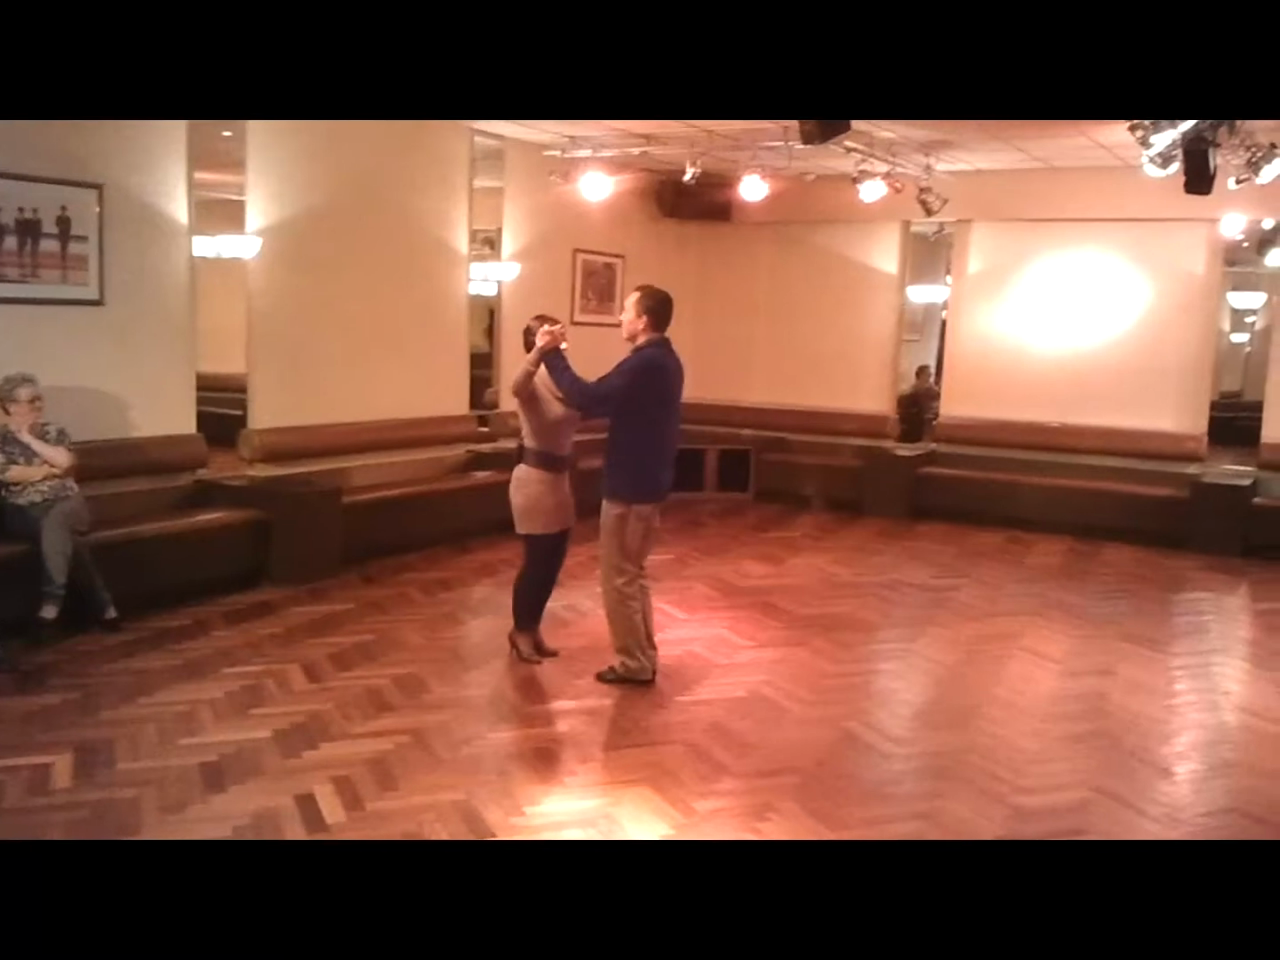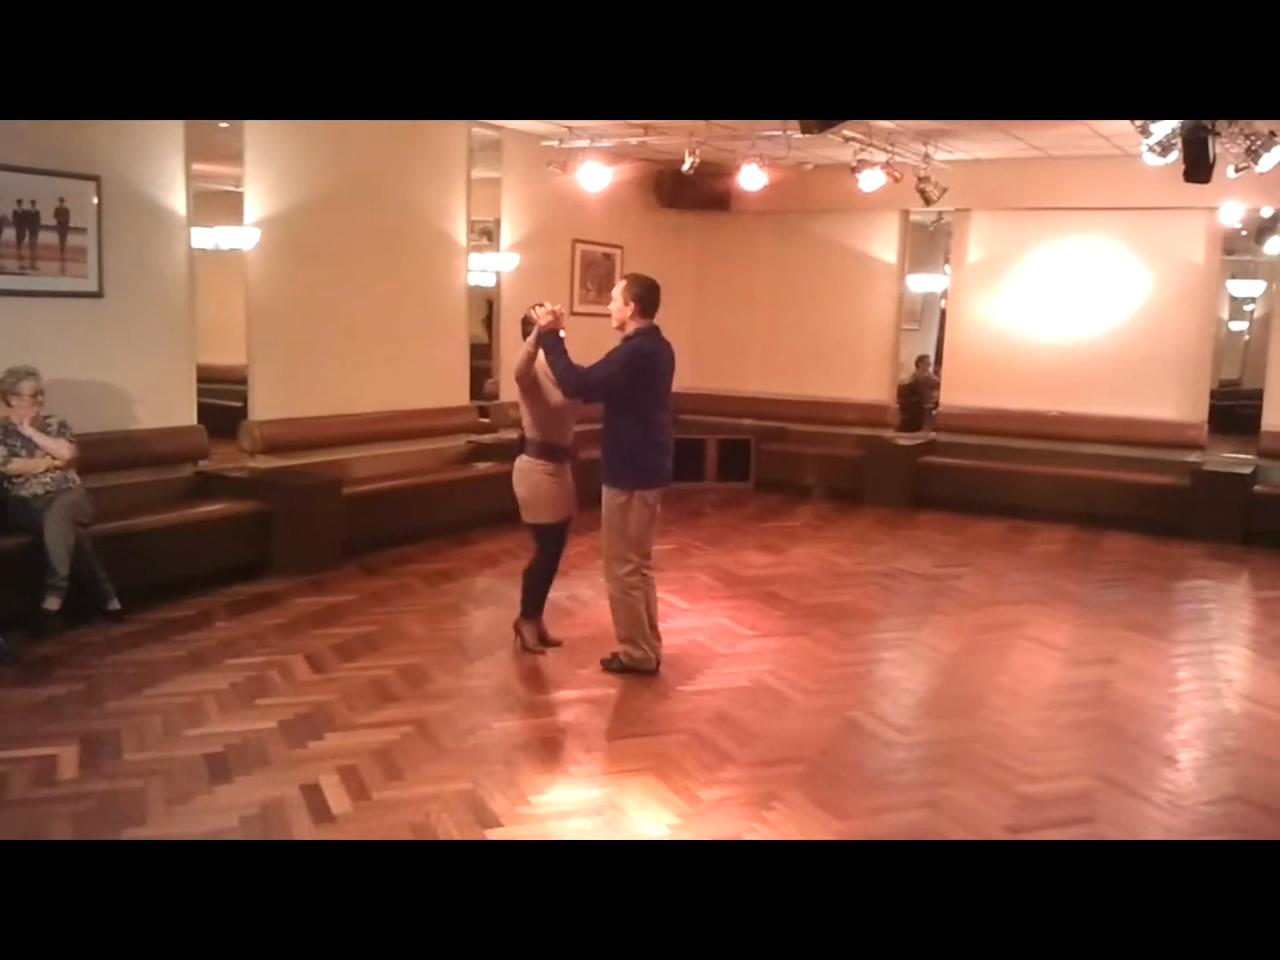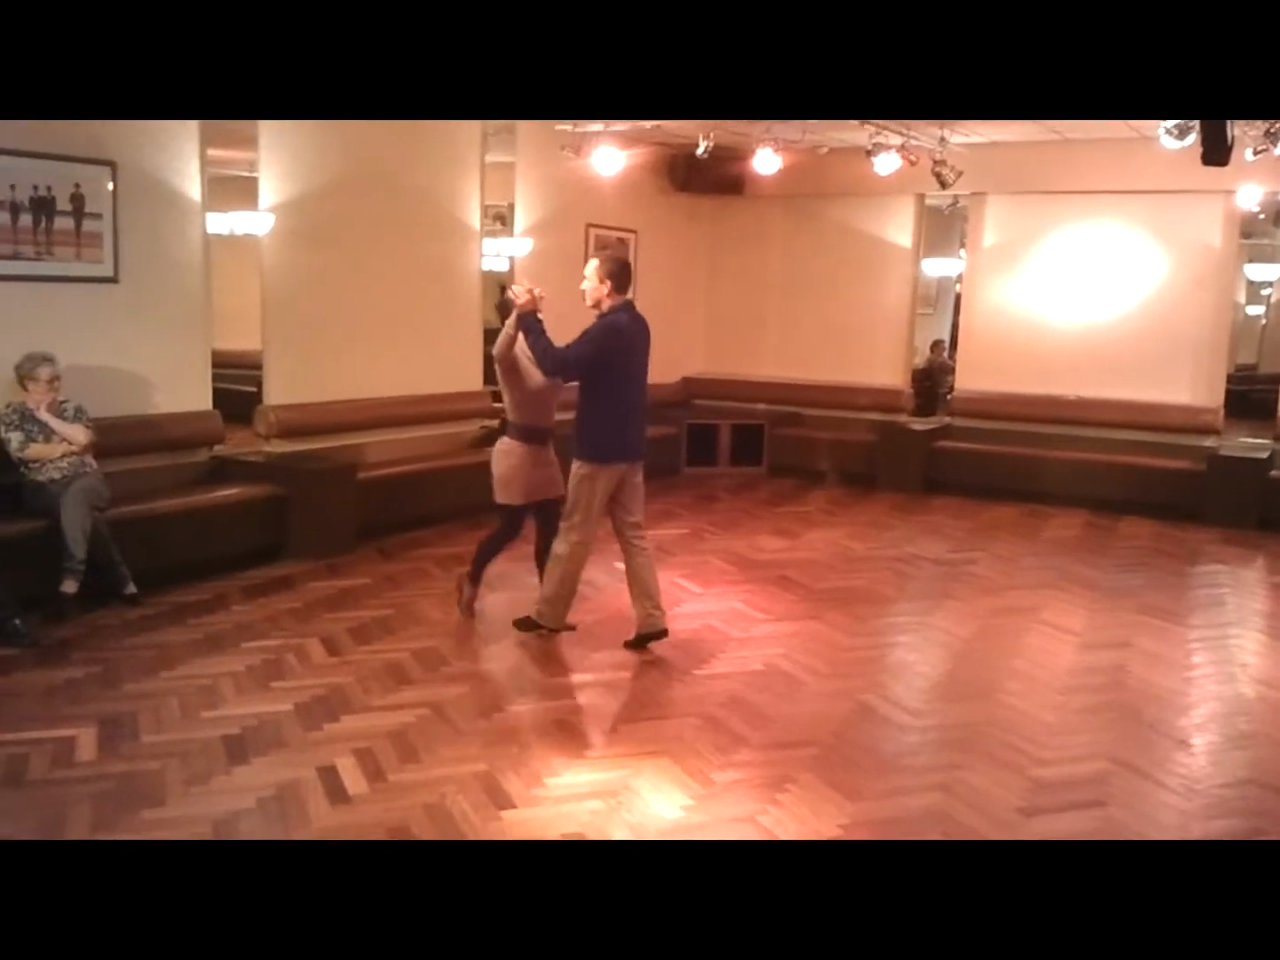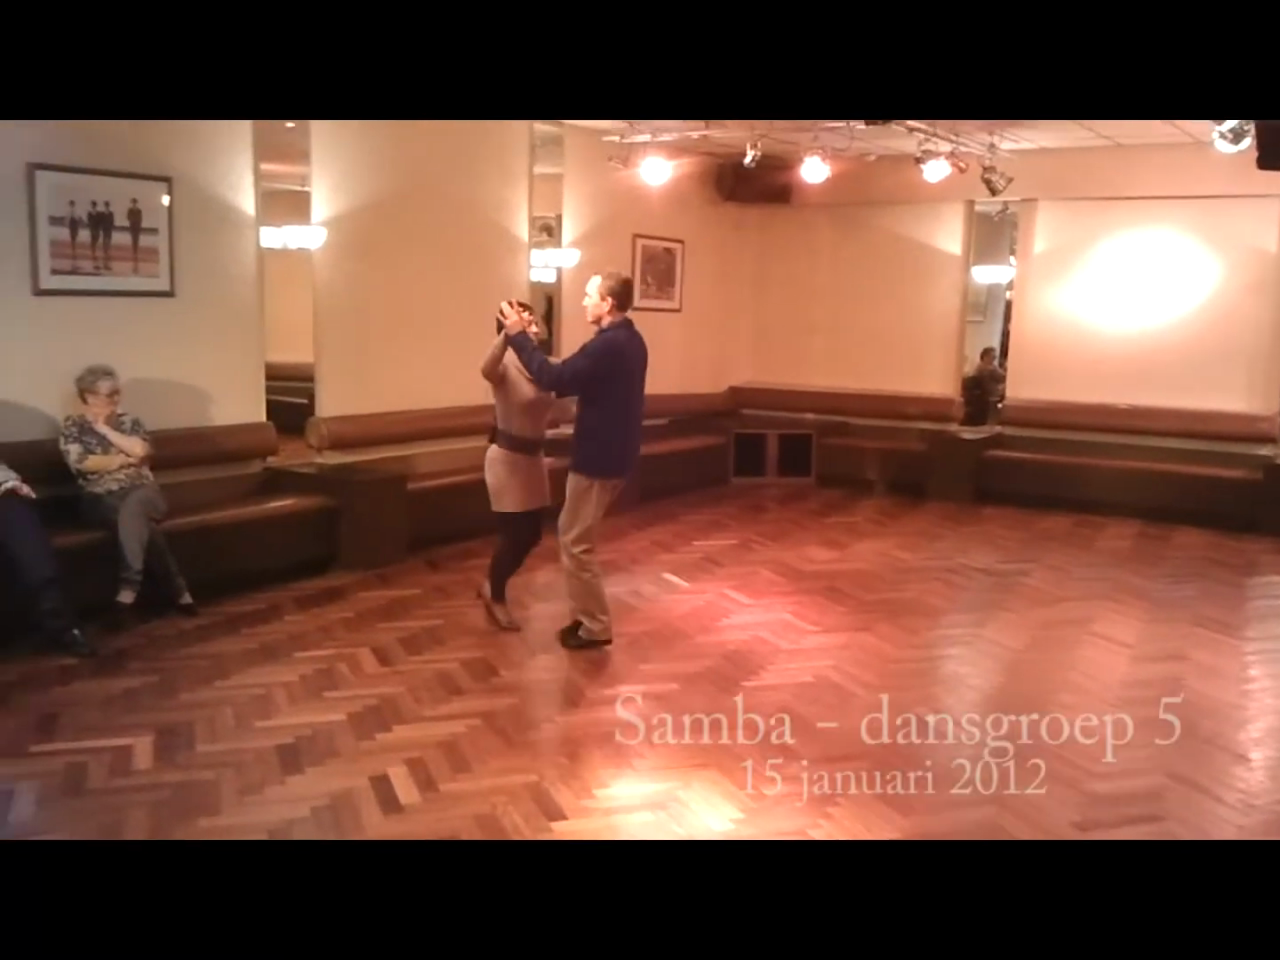
dt=0.5s
person 1, frame 1
left shoulder: (645, 364)
right shoulder: (665, 360)
left elbow: (587, 397)
right elbow: (611, 403)
left wrist: (552, 354)
left hip: (630, 485)
right hip: (649, 480)
left knee: (619, 577)
right knee: (632, 573)
left ankle: (633, 664)
right ankle: (643, 658)
person 1, frame 2
left shoulder: (634, 352)
right shoulder: (657, 348)
left elbow: (577, 385)
right elbow: (602, 386)
left wrist: (550, 336)
left hip: (629, 473)
right hip: (651, 469)
left knee: (622, 567)
right knee: (639, 563)
left ankle: (639, 654)
right ankle: (647, 648)
person 1, frame 3
left shoulder: (608, 329)
right shoulder: (635, 324)
left elbow: (555, 364)
left wrist: (528, 316)
left hip: (599, 449)
right hip: (630, 447)
left knee: (574, 535)
right knee: (633, 533)
left ankle: (550, 616)
right ankle: (651, 620)
person 1, frame 4
left shoulder: (607, 345)
right shoulder: (631, 341)
left elbow: (555, 378)
left wrist: (518, 336)
left hip: (597, 459)
right hip: (617, 456)
left knee: (575, 543)
right knee: (580, 538)
left ankle: (596, 628)
right ankle: (588, 616)
person 2, frame 1
right shoulder: (532, 381)
right elbow: (516, 388)
right wrist: (540, 350)
left hip: (559, 476)
right hip: (533, 477)
left knee: (554, 558)
right knee: (536, 559)
left ankle: (532, 627)
right ankle: (520, 630)
person 2, frame 2
right shoulder: (533, 371)
right elbow: (519, 372)
right wrist: (541, 332)
left hip: (560, 465)
right hip: (535, 466)
left knee: (554, 549)
right knee: (546, 549)
left ankle: (535, 618)
right ankle: (526, 619)
person 2, frame 3
right shoulder: (513, 355)
right elbow: (499, 353)
left hip: (543, 448)
right hip: (515, 448)
left knee: (551, 526)
right knee: (510, 527)
right ankle: (471, 578)
person 2, frame 4
right shoulder: (505, 366)
right elbow: (486, 370)
right wrist: (509, 334)
left hip: (534, 457)
right hip: (506, 458)
left knee: (532, 534)
right knee: (513, 535)
left ankle: (491, 587)
right ankle: (497, 600)
person 3, frame 1
left shoulder: (54, 431)
left elbow: (65, 461)
left wrist: (29, 439)
right wrist: (49, 470)
left hip: (64, 502)
right hip: (24, 511)
left knee: (56, 521)
right knee: (61, 532)
left ankle: (53, 600)
right ankle: (101, 600)
person 3, frame 2
left shoulder: (55, 423)
left elbow: (67, 453)
left wrist: (31, 432)
right wrist: (50, 461)
left hip: (67, 495)
right hip: (26, 504)
left knee: (58, 513)
right knee: (63, 525)
left ankle: (55, 593)
right ankle: (103, 591)
person 3, frame 3
left shoulder: (71, 408)
left elbow: (83, 439)
right elbow: (22, 451)
left wrist: (47, 417)
right wrist: (66, 447)
left hip: (84, 479)
right hip: (42, 488)
left knee: (73, 498)
right knee: (79, 510)
left ankle: (72, 577)
right ankle: (120, 575)
person 3, frame 4
left shoulder: (129, 421)
right shoulder: (72, 426)
left elbow: (140, 450)
right elbow: (81, 463)
left wrist: (105, 429)
right wrist: (124, 459)
left hip: (141, 491)
right hip: (101, 499)
left knee: (132, 508)
right knee: (136, 519)
left ankle: (129, 587)
right ankle: (176, 586)
